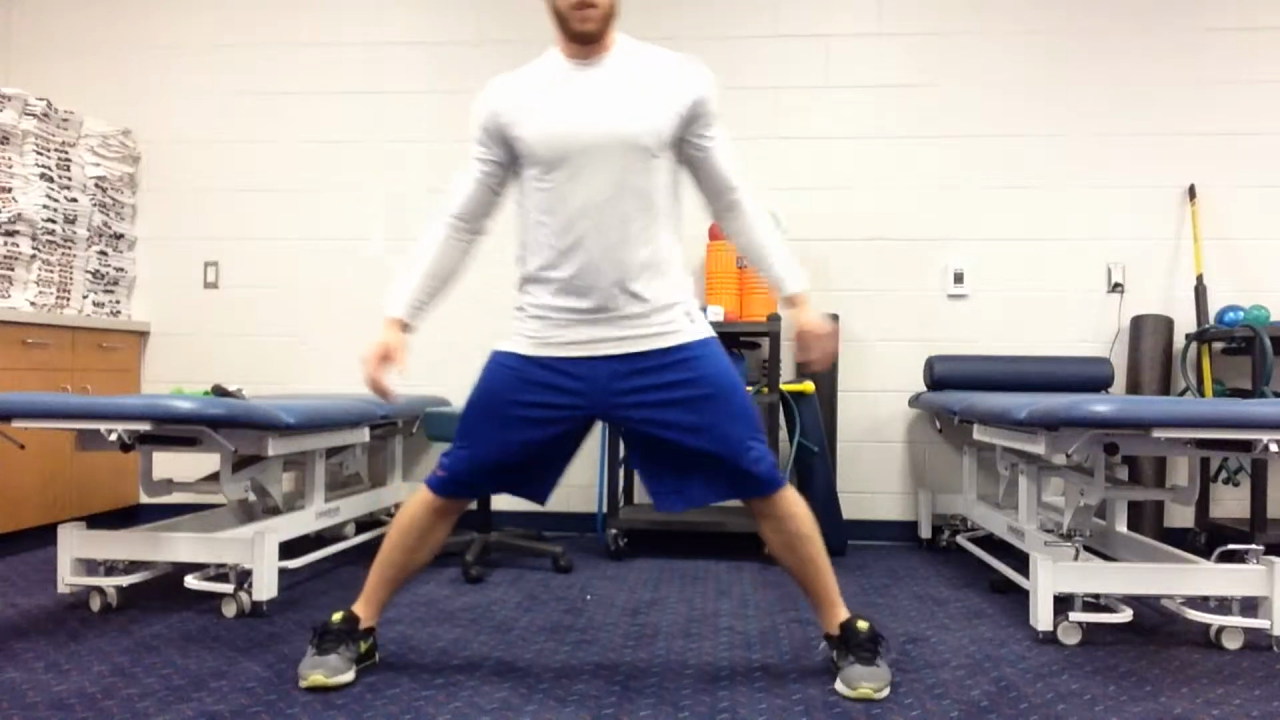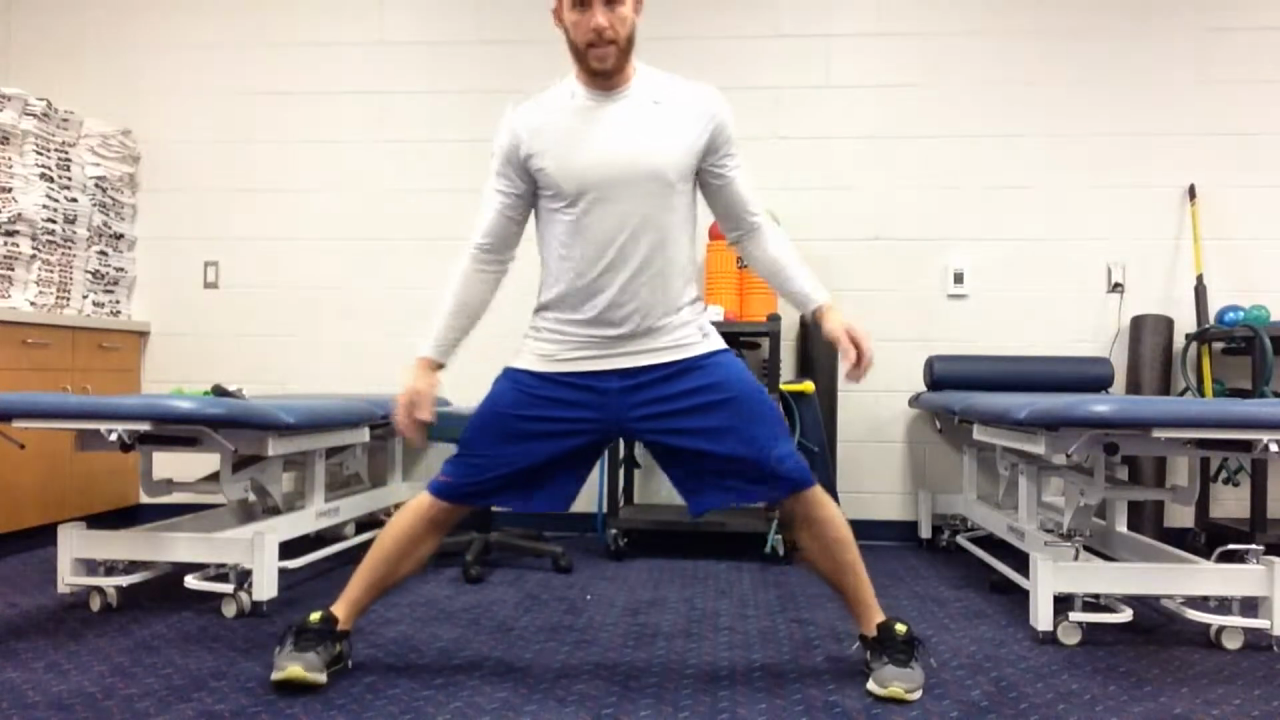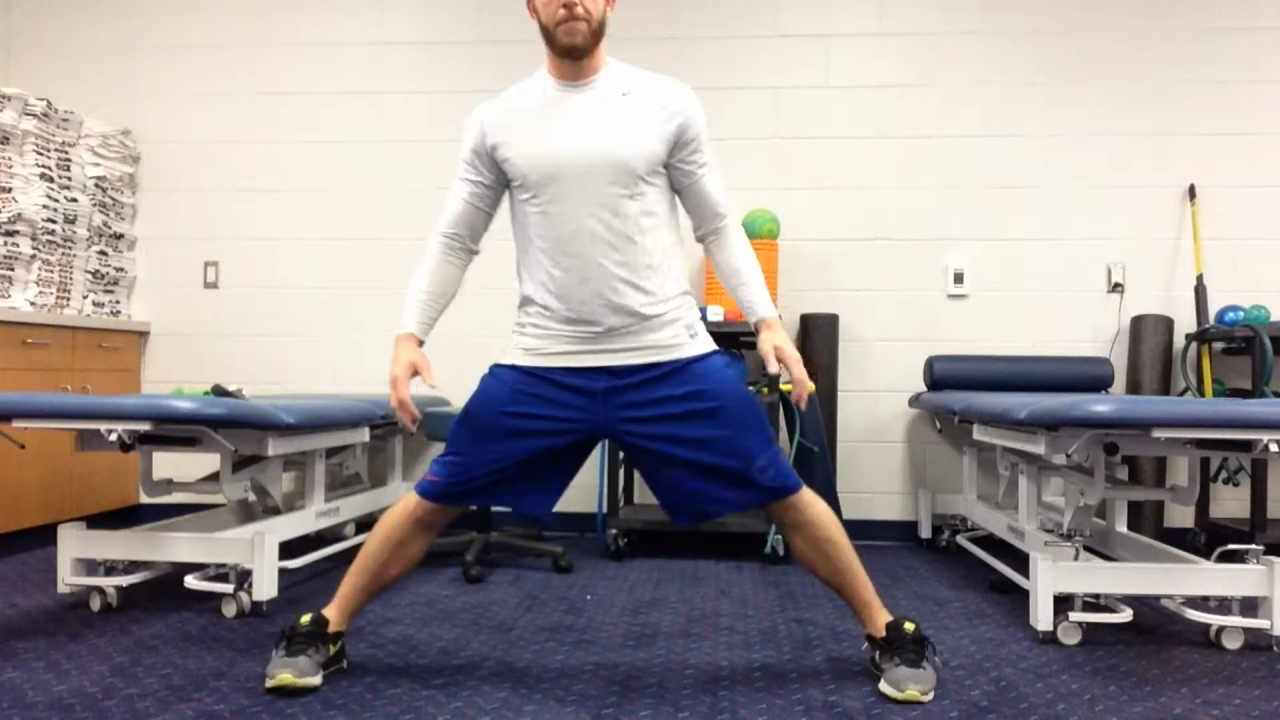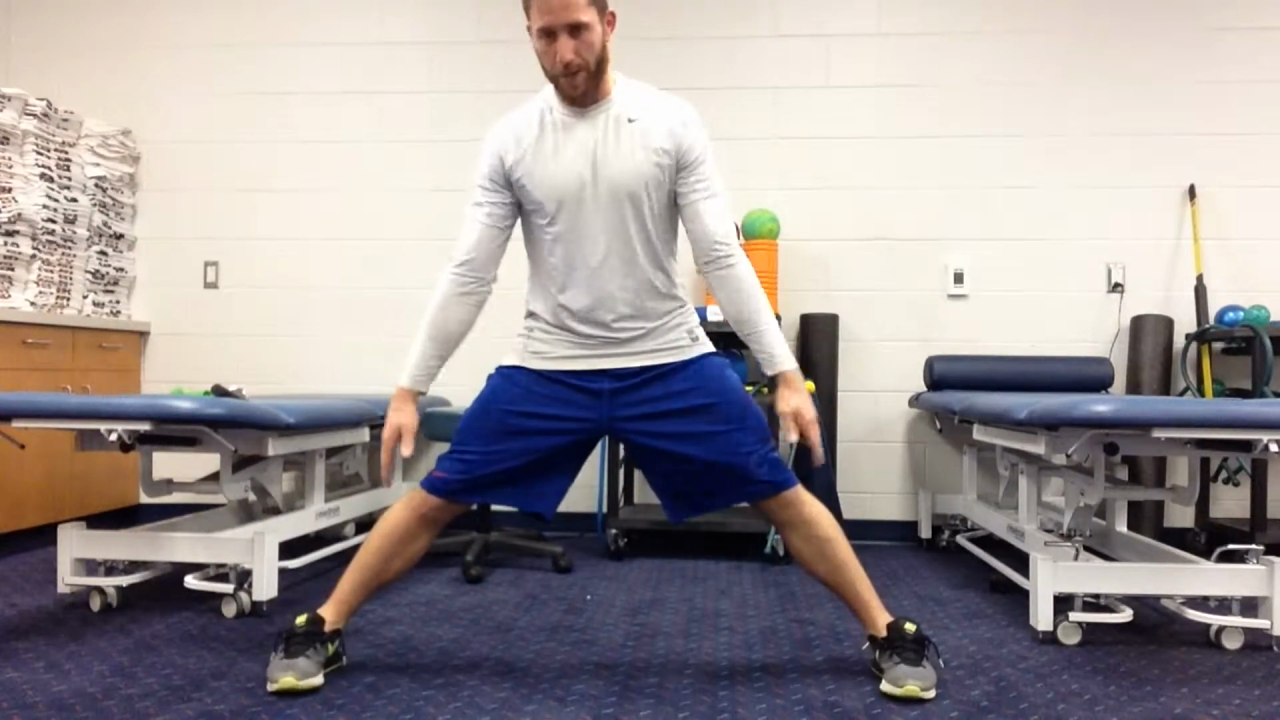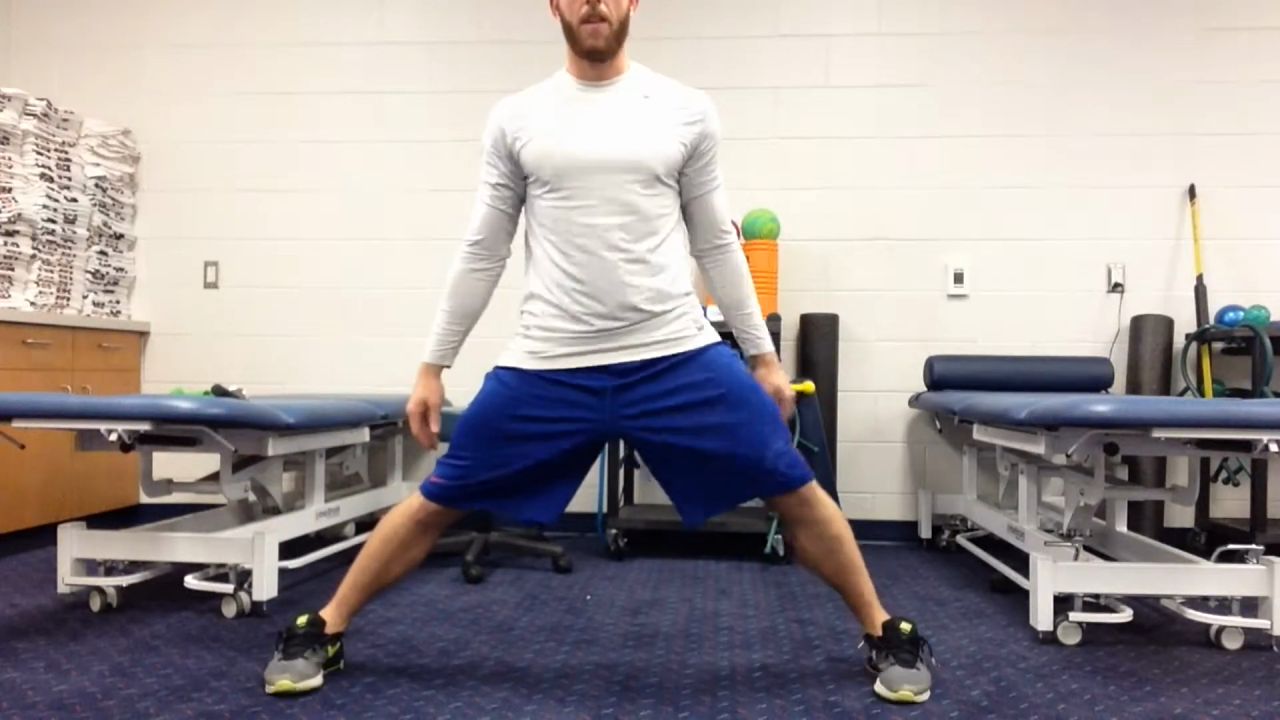
dt=1s
person 1, frame 1
left shoulder: (679, 81)
right shoulder: (509, 98)
left elbow: (731, 201)
right elbow: (462, 223)
left wrist: (795, 294)
right wrist: (399, 320)
left hip: (665, 343)
right hip: (541, 350)
left knee: (764, 485)
right knee: (447, 489)
left ankle: (848, 633)
right ankle: (354, 627)
person 1, frame 2
left shoulder: (698, 108)
right shoulder: (529, 127)
left elbow: (749, 227)
right elbow: (488, 255)
left wrist: (822, 308)
right wrist: (429, 360)
left hip: (682, 360)
right hip: (555, 370)
left knee: (798, 490)
right knee: (446, 500)
left ankle: (882, 637)
right ankle: (331, 628)
person 1, frame 3
left shoulder: (667, 103)
right shoulder: (498, 120)
left elbow: (716, 228)
right elbow: (454, 241)
left wrist: (766, 320)
right wrist: (410, 334)
left hip: (670, 361)
right hip: (542, 368)
left knee: (782, 496)
right knee: (435, 501)
left ankle: (889, 635)
right ankle: (323, 631)
person 1, frame 4
left shoulder: (672, 123)
right shoulder: (509, 140)
left elbow: (721, 258)
right elbow: (470, 274)
left wrist: (784, 371)
right wrist: (410, 389)
left hip: (670, 364)
right hip: (548, 370)
left knee: (781, 494)
right knee: (435, 498)
left ankle: (890, 636)
right ankle: (320, 631)
person 1, frame 5
left shoulder: (686, 110)
right shoulder: (515, 117)
left elbow: (715, 244)
right elbow: (483, 253)
left wrist: (762, 353)
right wrist: (433, 364)
left hip: (677, 357)
right hip: (548, 368)
left knee: (792, 489)
right knee: (439, 502)
left ankle: (886, 635)
right ankle: (323, 631)
